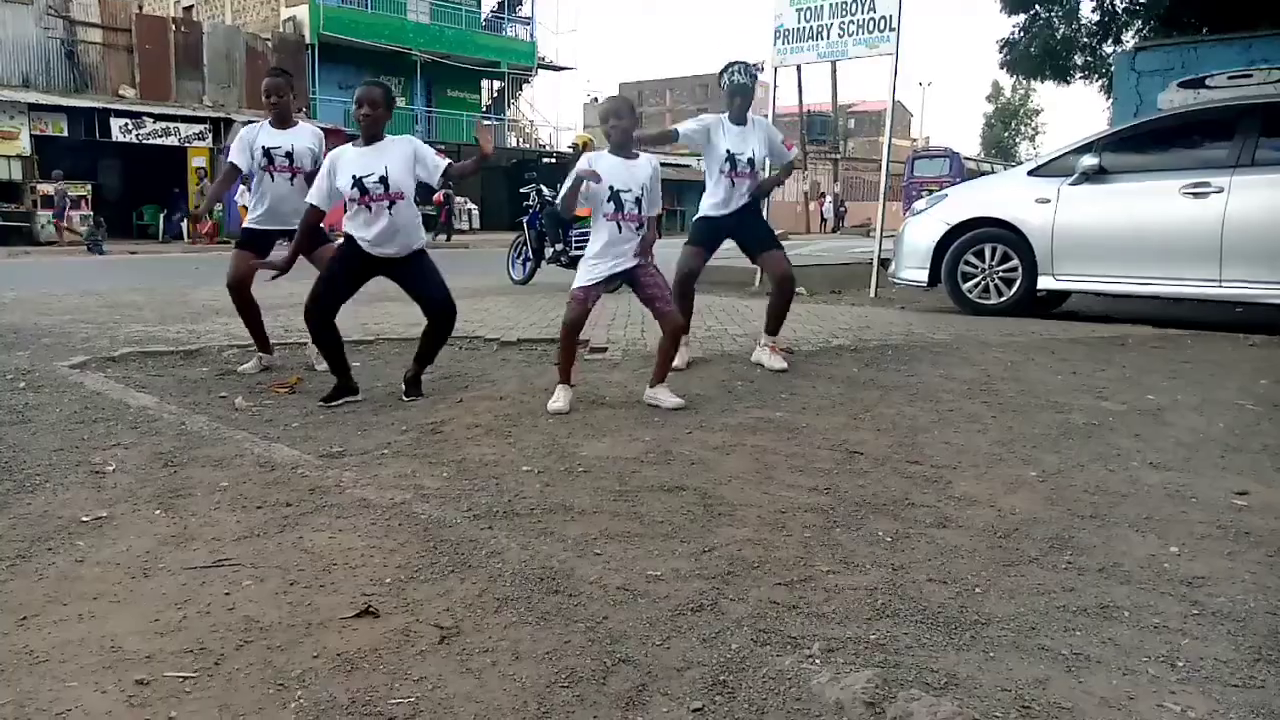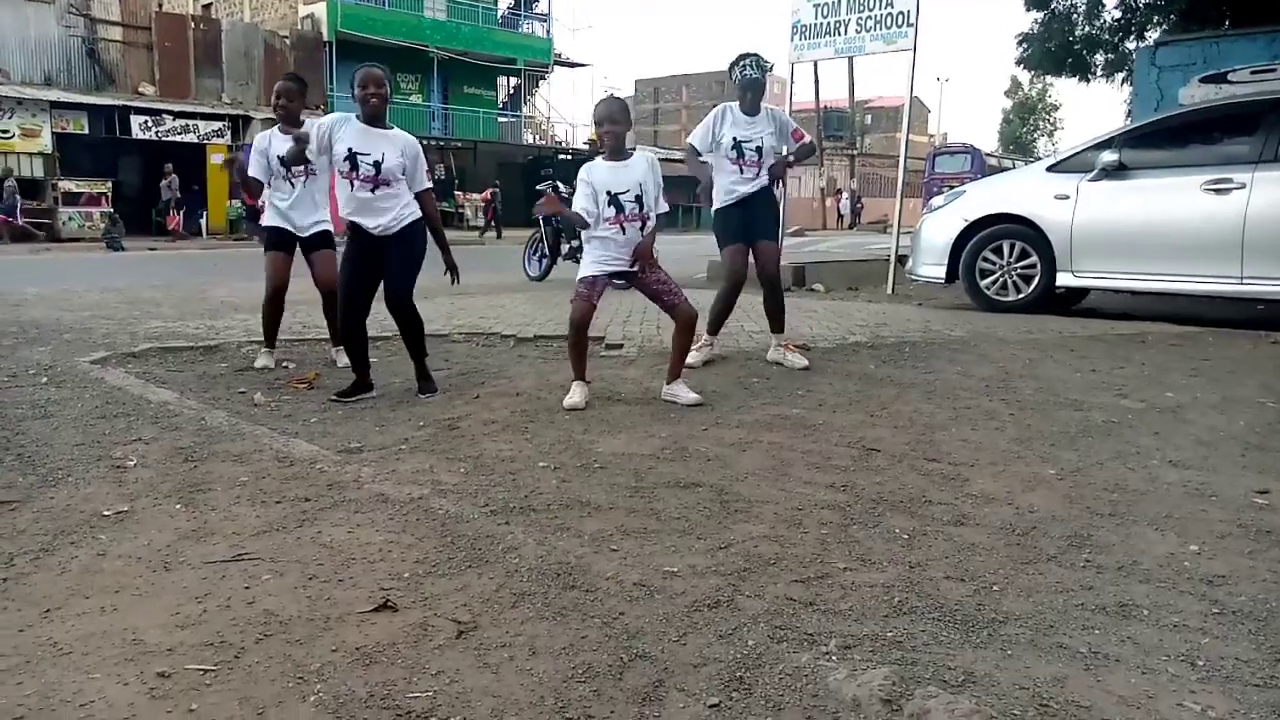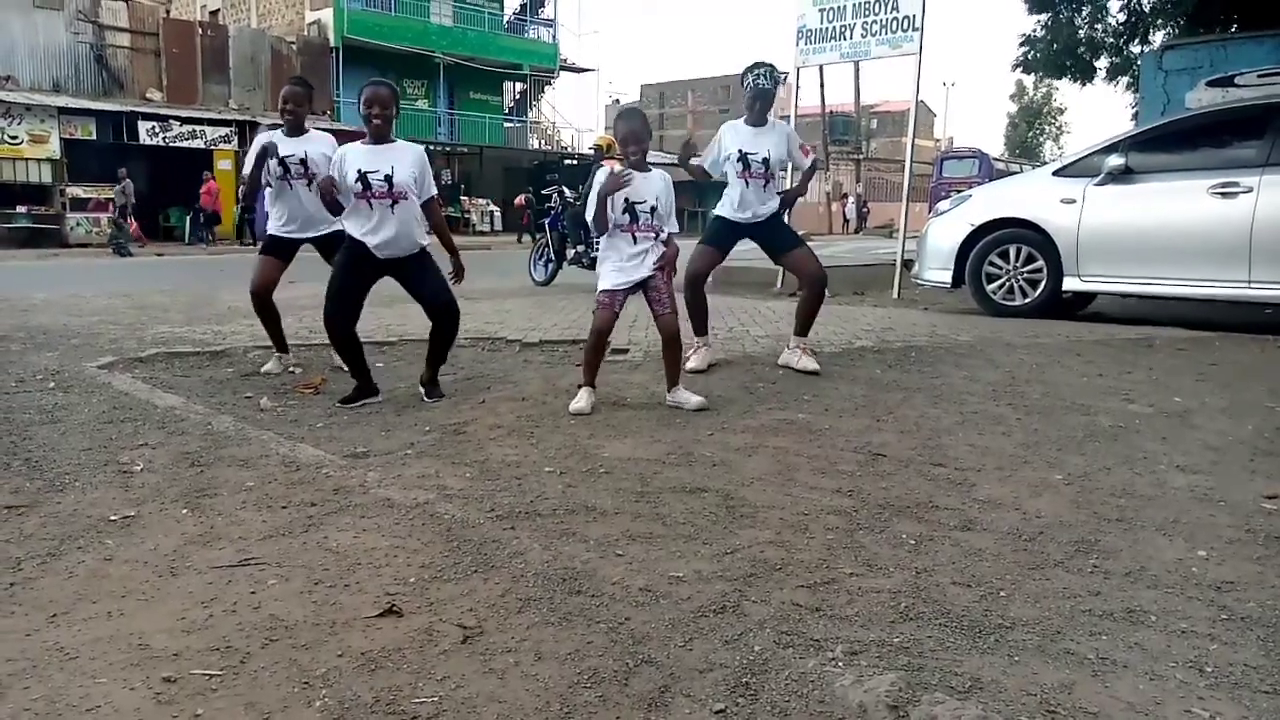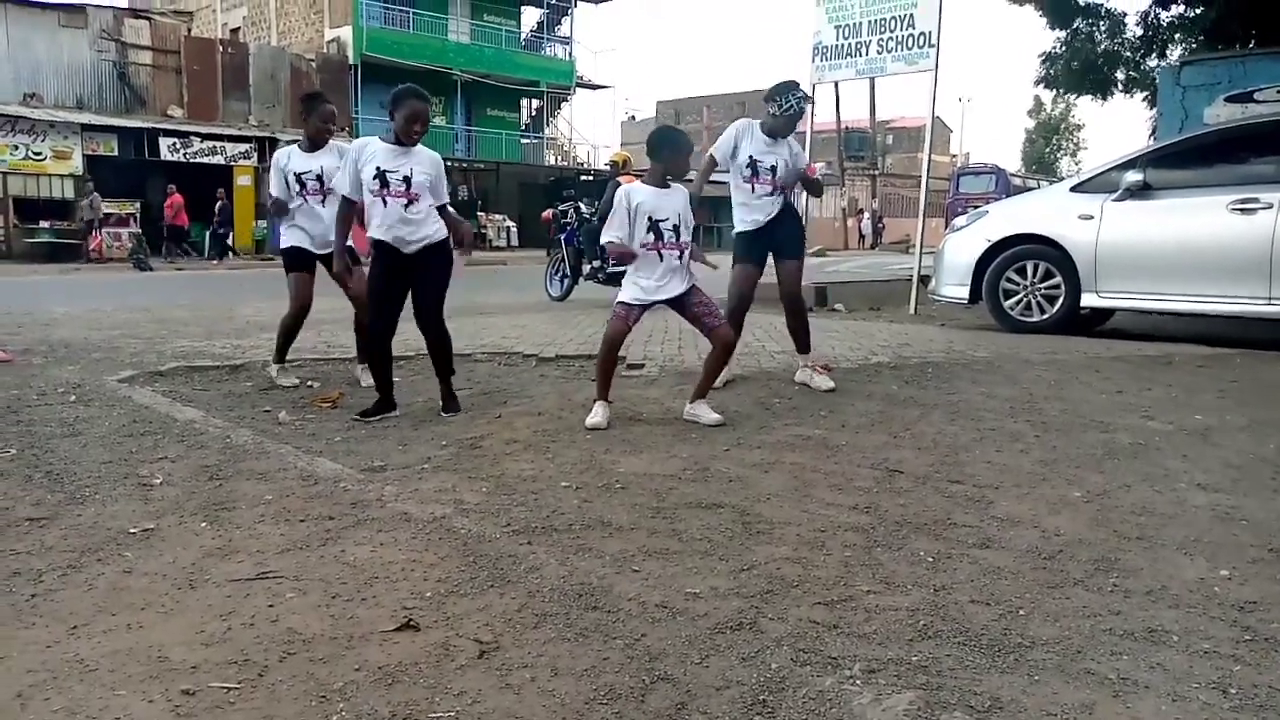
dt=1s
person 1, frame 1
left shoulder: (409, 146)
right shoulder: (338, 157)
left elbow: (451, 173)
right elbow: (316, 209)
left wrist: (482, 157)
right wrist: (290, 259)
left hip: (407, 250)
right hip: (358, 249)
left knee: (443, 311)
right knee: (316, 311)
left ankle: (413, 375)
right ankle: (345, 382)
person 1, frame 2
left shoulder: (406, 142)
right shoulder: (336, 125)
left elbow: (424, 197)
right elbow: (295, 160)
left wrist: (446, 251)
right wrist: (298, 142)
left hip: (402, 232)
right hip: (360, 235)
left knee: (399, 301)
right knee: (350, 312)
left ankle: (422, 371)
right ankle: (362, 379)
person 1, frame 3
left shoulder: (414, 154)
right shoulder: (346, 154)
left elbow: (431, 208)
right elbow: (339, 208)
left wrist: (454, 254)
right wrist: (325, 193)
left hip: (411, 252)
right hip: (360, 249)
left knee: (447, 312)
right knee: (336, 319)
left ankle: (430, 377)
right ankle: (365, 384)
person 1, frame 4
left shoulder: (431, 159)
right shoulder: (363, 148)
left elbow: (440, 209)
right elbow: (348, 203)
left wrist: (460, 226)
right wrist: (339, 253)
left hip: (432, 250)
right hip: (386, 252)
left knee: (431, 322)
right knee: (377, 328)
left ankle: (447, 390)
right ankle: (385, 398)
person 2, frame 1
left shoulder: (763, 128)
right shoulder: (710, 124)
left elbow: (789, 162)
right elbow: (670, 135)
left wrist: (775, 180)
right wrist: (637, 140)
left hip: (748, 212)
right hip: (712, 212)
left knee: (784, 278)
right knee: (684, 275)
left ankle: (766, 345)
right ankle: (680, 344)
person 2, frame 2
left shoulder: (776, 117)
right shoulder: (721, 114)
left elbow: (807, 145)
right elbow: (691, 150)
left wrist: (786, 160)
right wrist: (702, 173)
left hip: (762, 198)
right hip: (728, 204)
left knee: (769, 273)
right knee: (735, 276)
left ankle: (779, 344)
right ankle: (707, 341)
person 2, frame 3
left shoulder: (783, 132)
right shoulder: (728, 131)
left elbow: (810, 164)
right elbow: (707, 175)
left wrist: (799, 188)
right wrist: (685, 162)
left hip: (769, 217)
right hip: (729, 216)
left knee: (817, 278)
right knee: (693, 276)
left ankle: (796, 348)
right ankle: (702, 346)
person 2, frame 4
left shoulder: (791, 147)
right shoulder: (741, 129)
left elbow: (817, 189)
right elbow: (711, 162)
left wrist: (803, 178)
right wrist: (696, 190)
left hip: (784, 221)
right hip: (748, 227)
left knee: (792, 296)
right knee: (739, 297)
left ankle: (807, 366)
person 3, frame 1
left shoulder: (650, 164)
right shoulder: (592, 161)
right elbow: (565, 212)
left wrist: (651, 232)
right wrist: (576, 181)
left hip: (638, 256)
right hip: (600, 256)
left knee: (675, 323)
right knee: (571, 320)
left ankle: (656, 387)
right ankle: (563, 386)
person 3, frame 2
left shoulder: (648, 162)
right shoulder: (590, 171)
left elbow: (658, 212)
right elbow: (582, 220)
left wrist: (649, 239)
right wrist: (560, 210)
left hip: (640, 257)
right hip: (600, 258)
left knee: (687, 314)
right knee: (578, 317)
left ankle: (672, 382)
right ankle: (579, 382)
person 3, frame 3
left shoulder: (663, 179)
right shoulder: (607, 176)
right elbow: (599, 228)
left wrist: (672, 247)
right wrist: (603, 194)
left hip: (653, 264)
right hip: (616, 266)
left knee: (671, 329)
right knee: (601, 326)
left ankle: (674, 390)
right ankle: (587, 388)
person 3, frame 4
left shoulder: (682, 194)
right shoulder: (629, 193)
right elbow: (611, 242)
left wrist: (695, 254)
right wrist: (618, 250)
left hip: (681, 282)
right hip: (641, 282)
left knee: (727, 338)
right knee: (612, 336)
left ankle: (696, 403)
right ankle: (601, 403)
person 4, frame 1
left shoulder: (313, 135)
right shoulder: (250, 133)
right elbow: (230, 175)
right wrist: (204, 207)
left hip: (302, 220)
right hip: (260, 220)
right knee: (236, 282)
right ankle: (264, 352)
person 4, frame 2
right shoulder: (263, 140)
right elbow: (254, 194)
right wrist: (239, 171)
left hip: (316, 222)
right hip: (279, 221)
left knee: (329, 285)
right knee: (276, 286)
left ankle: (338, 346)
right ankle: (268, 348)
person 4, frame 3
left shoulder: (325, 141)
right shoulder: (264, 141)
right elbow: (249, 194)
right wrist: (260, 158)
left hip: (326, 225)
right hip: (282, 227)
right knee: (259, 290)
right ankle: (281, 353)
person 4, frame 4
left shoulder: (342, 152)
right shoulder: (283, 157)
right elbow: (278, 208)
right wrist: (276, 205)
left hip: (338, 240)
right hip: (298, 240)
left knee: (364, 299)
right knee: (300, 307)
left ankle: (364, 364)
right ankle: (278, 363)
